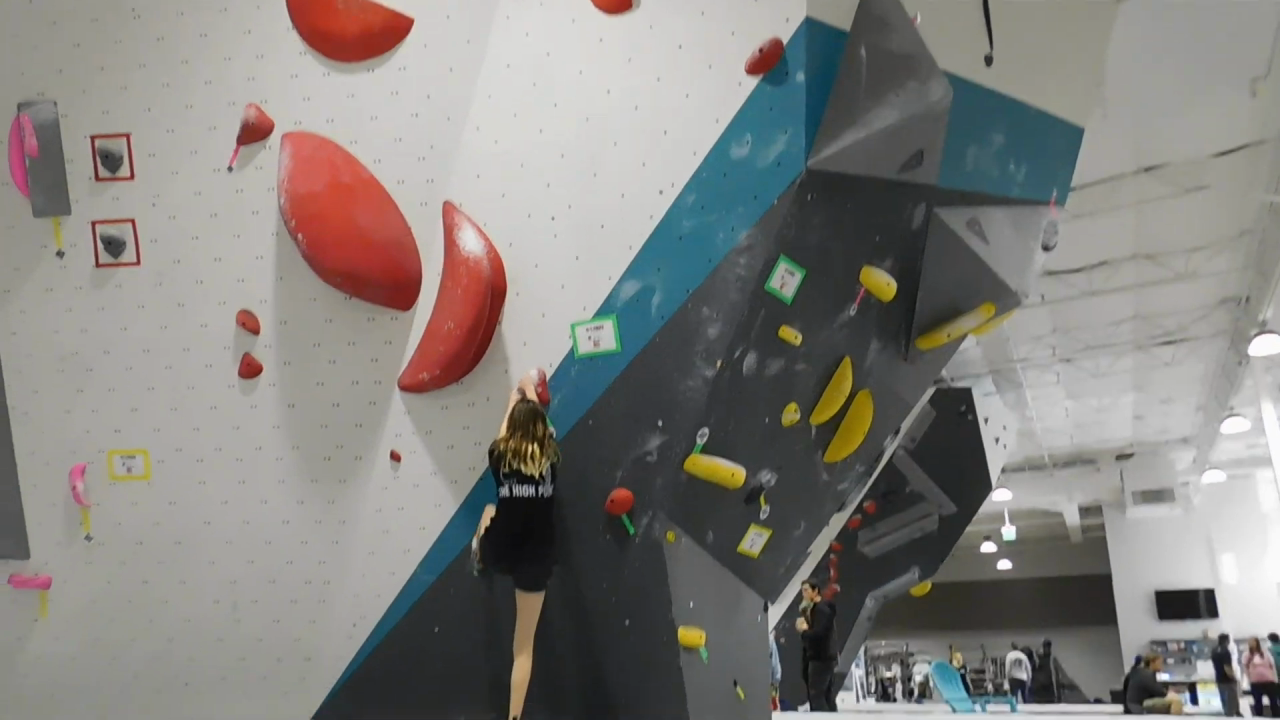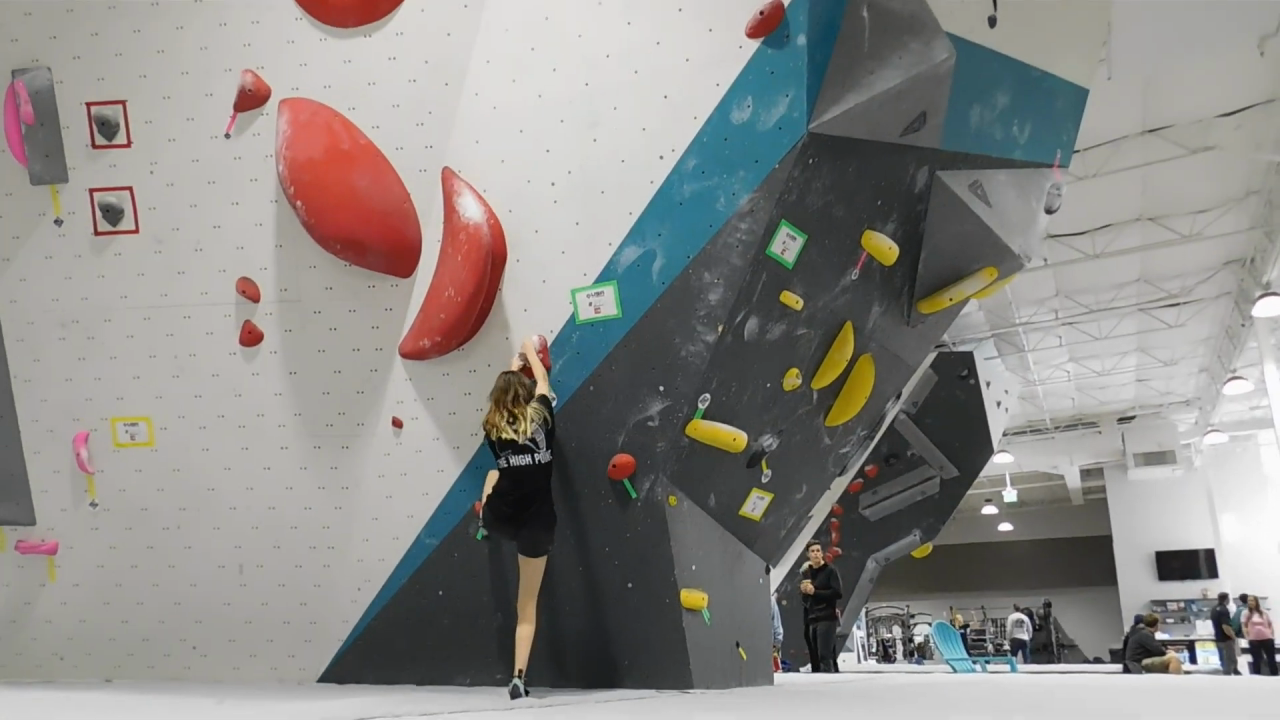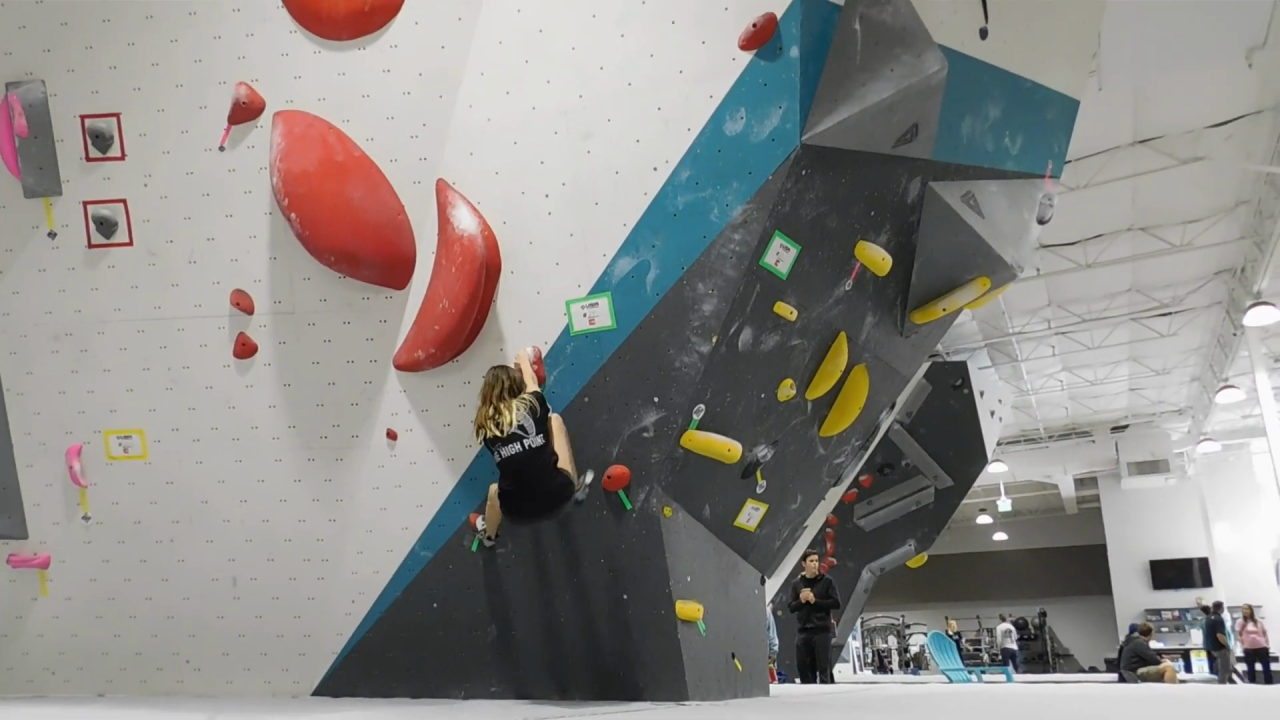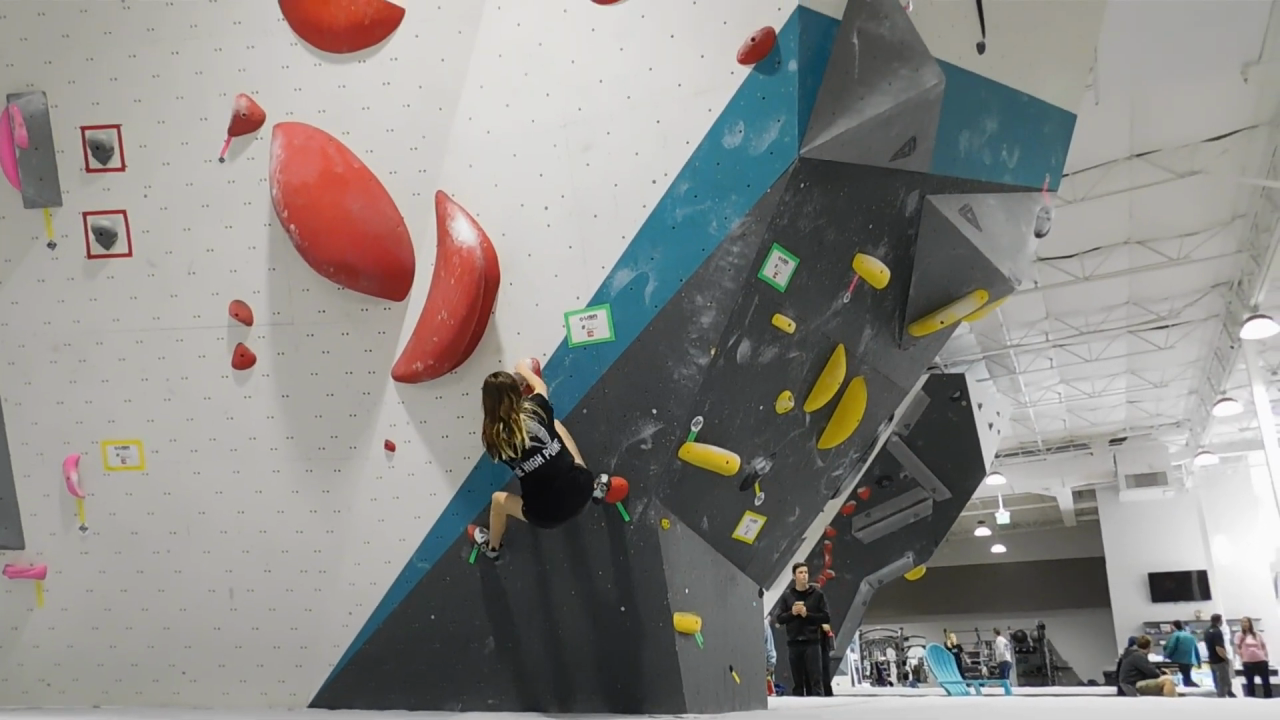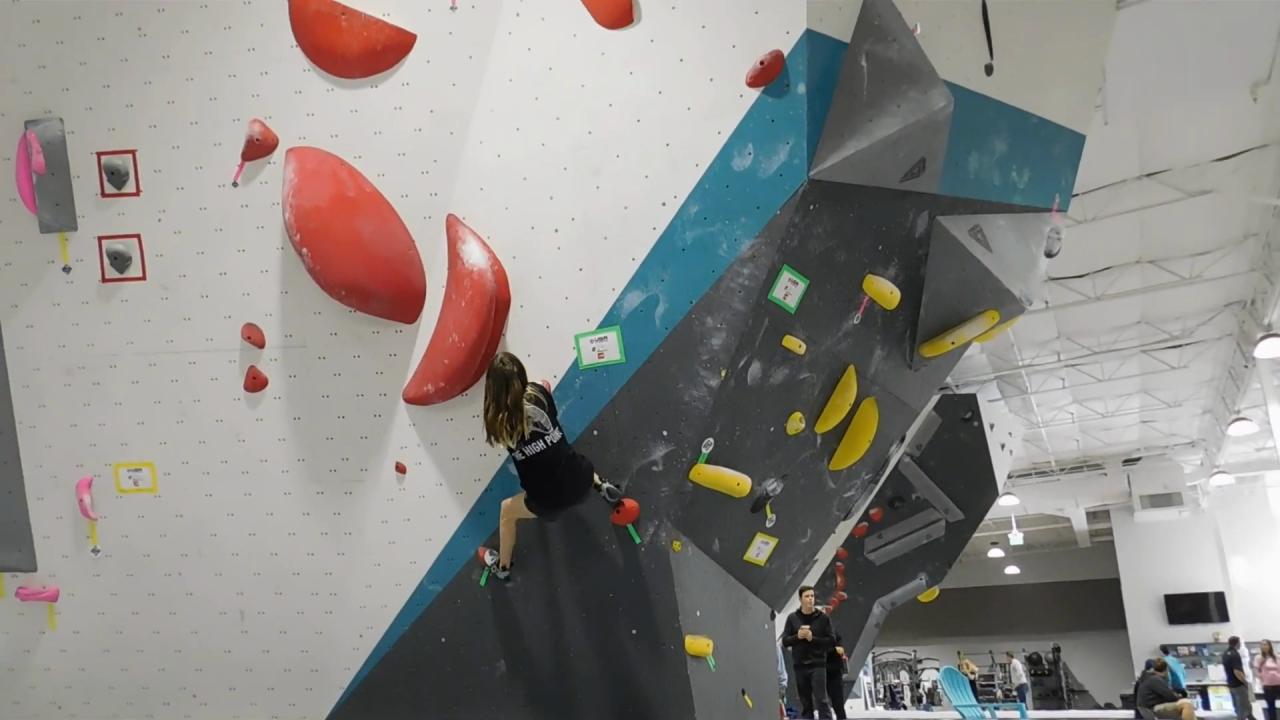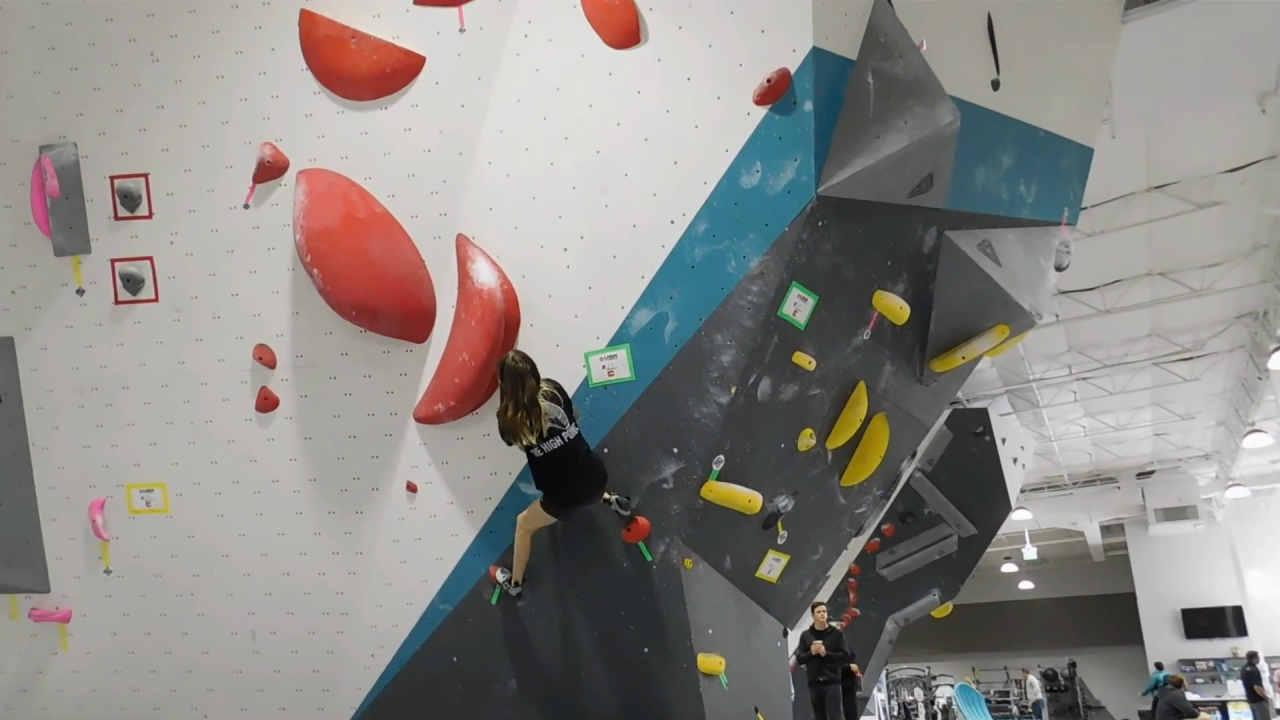
dt=0.5s
person 1, frame 1
left shoulder: (500, 454)
right shoulder: (550, 453)
left elbow: (505, 432)
right elbow: (538, 421)
left wrist: (515, 401)
right wrist: (531, 394)
left hip: (498, 552)
right hip: (536, 559)
right knee: (524, 645)
left ankle: (478, 560)
person 1, frame 2
left shoulder: (493, 426)
right shoulder: (541, 415)
left elbow: (504, 390)
right elbow: (542, 381)
left wrist: (513, 368)
right wrist: (531, 353)
left hip: (499, 519)
right hip: (537, 523)
right knee: (528, 607)
left ankle: (484, 522)
right ankle: (519, 678)
person 1, frame 3
left shoulder: (483, 423)
right shoulder: (531, 404)
right elbow: (531, 382)
right wrist: (524, 362)
left hip: (517, 512)
right hip: (558, 497)
left knee: (494, 491)
right knee: (554, 419)
left ankle: (489, 536)
right ankle: (578, 488)
person 1, frame 4
left shoulder: (493, 438)
right shoulder: (535, 410)
right elbow: (541, 386)
right wrist: (524, 370)
left hip: (546, 515)
right hip: (581, 490)
left knee: (499, 500)
left ankle: (492, 547)
right ankle: (595, 487)
person 1, frame 5
left shoulder: (494, 419)
right shoulder: (537, 393)
left hip: (548, 500)
right hip: (581, 477)
left knee: (507, 511)
left ankle: (502, 566)
right ankle: (601, 485)
person 1, frame 6
left shoulder: (508, 419)
right shoulder: (552, 389)
left hip: (564, 496)
right hip: (595, 476)
left knee: (523, 525)
left ankle: (514, 582)
right ankle: (611, 500)
